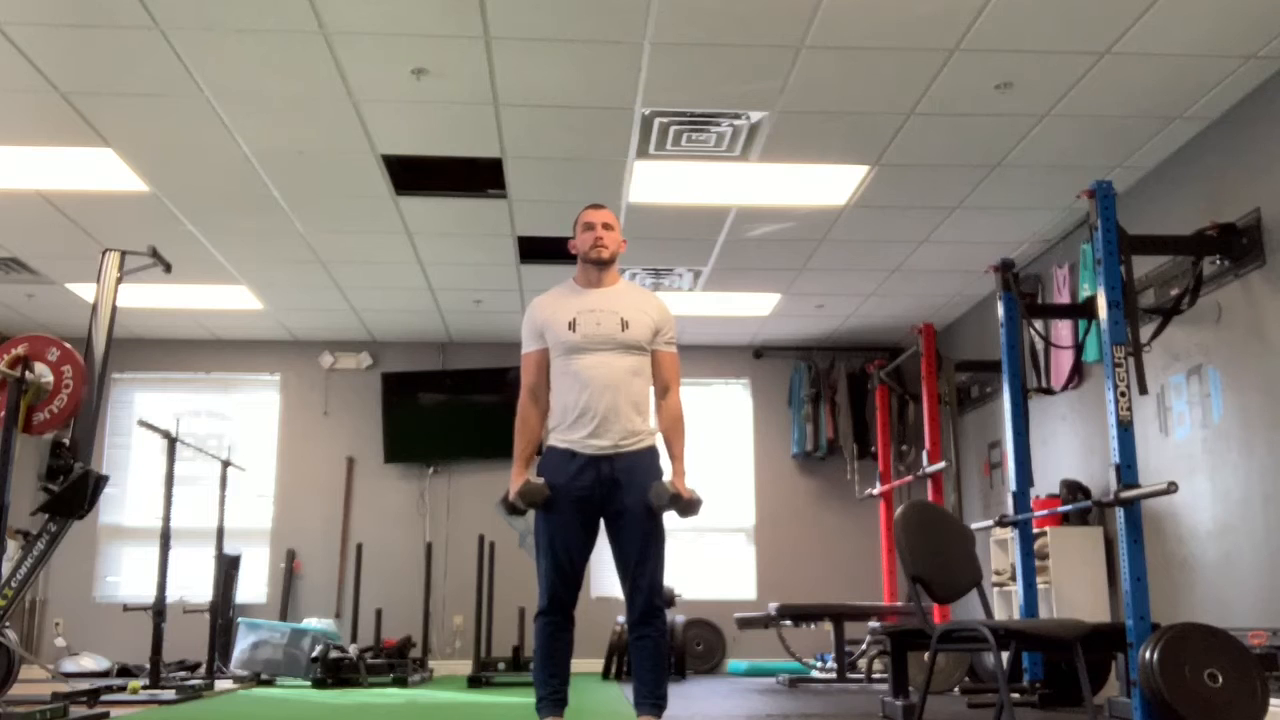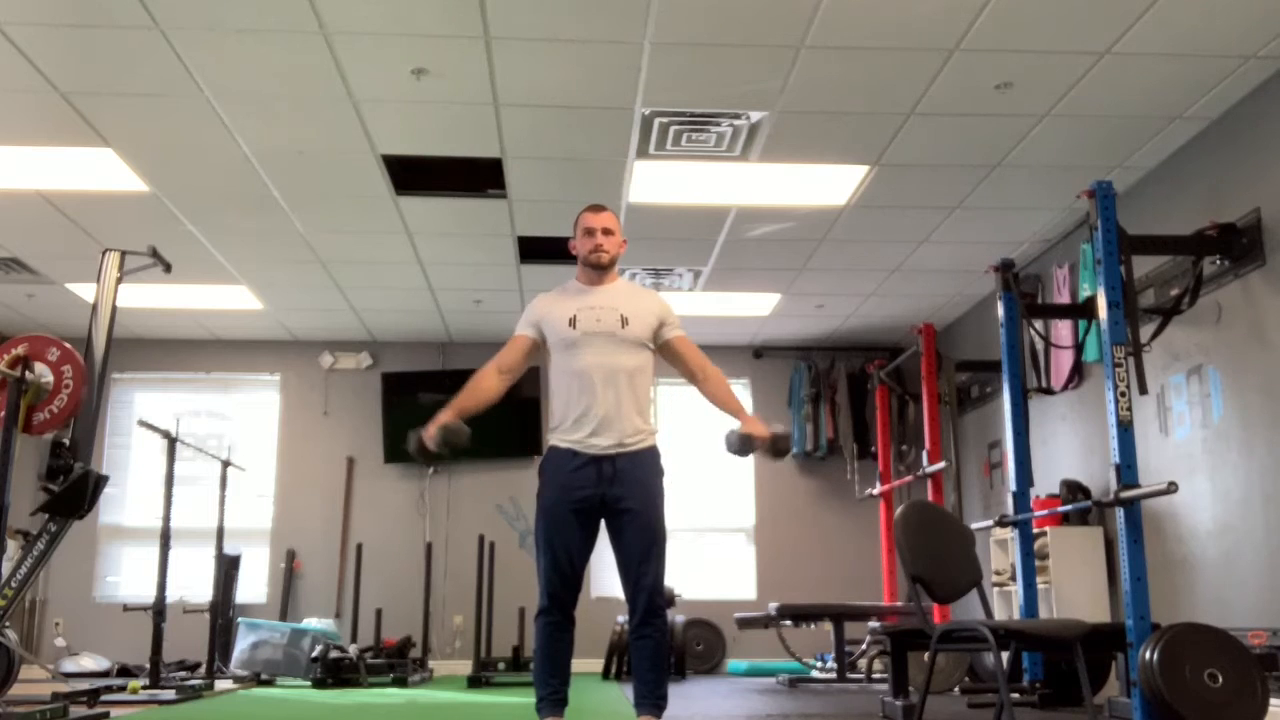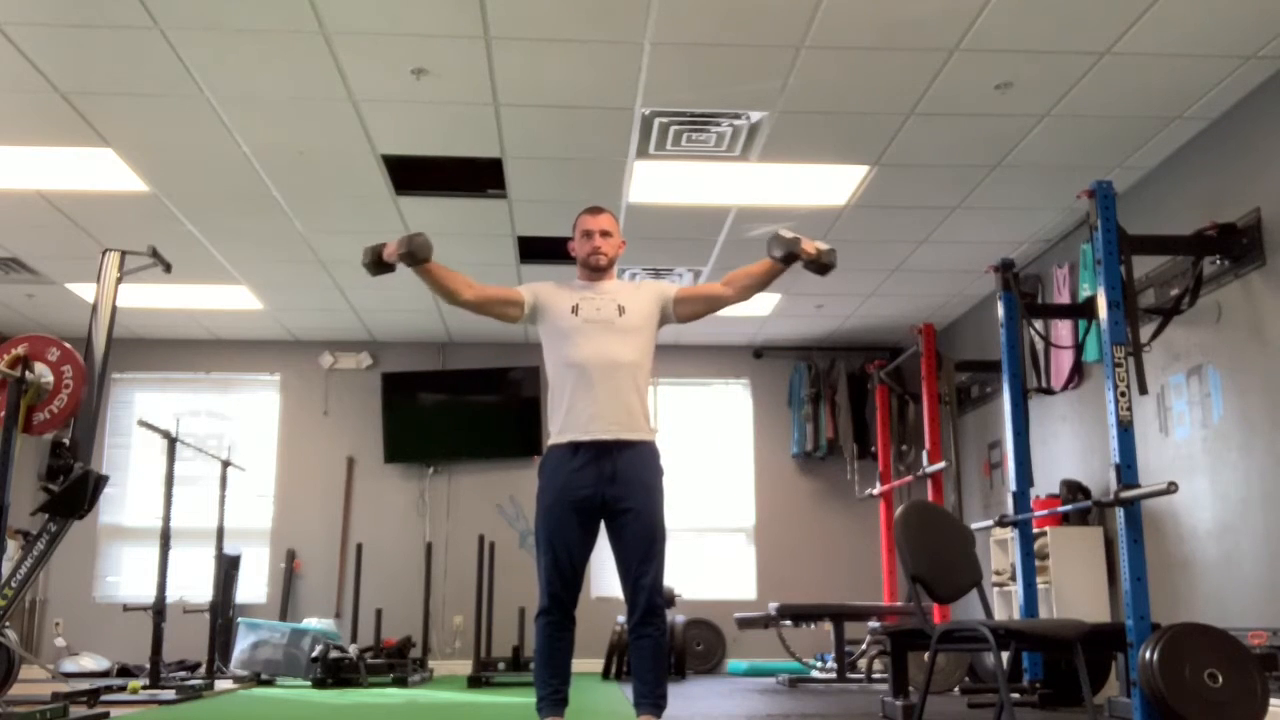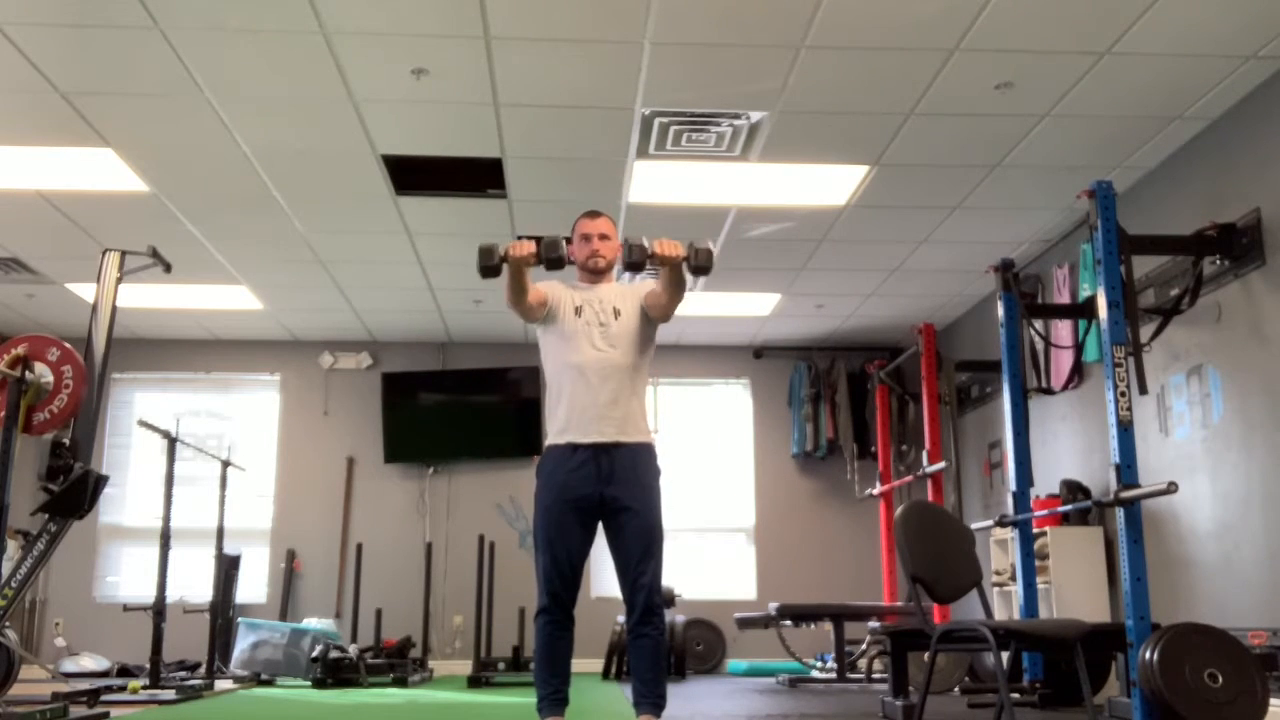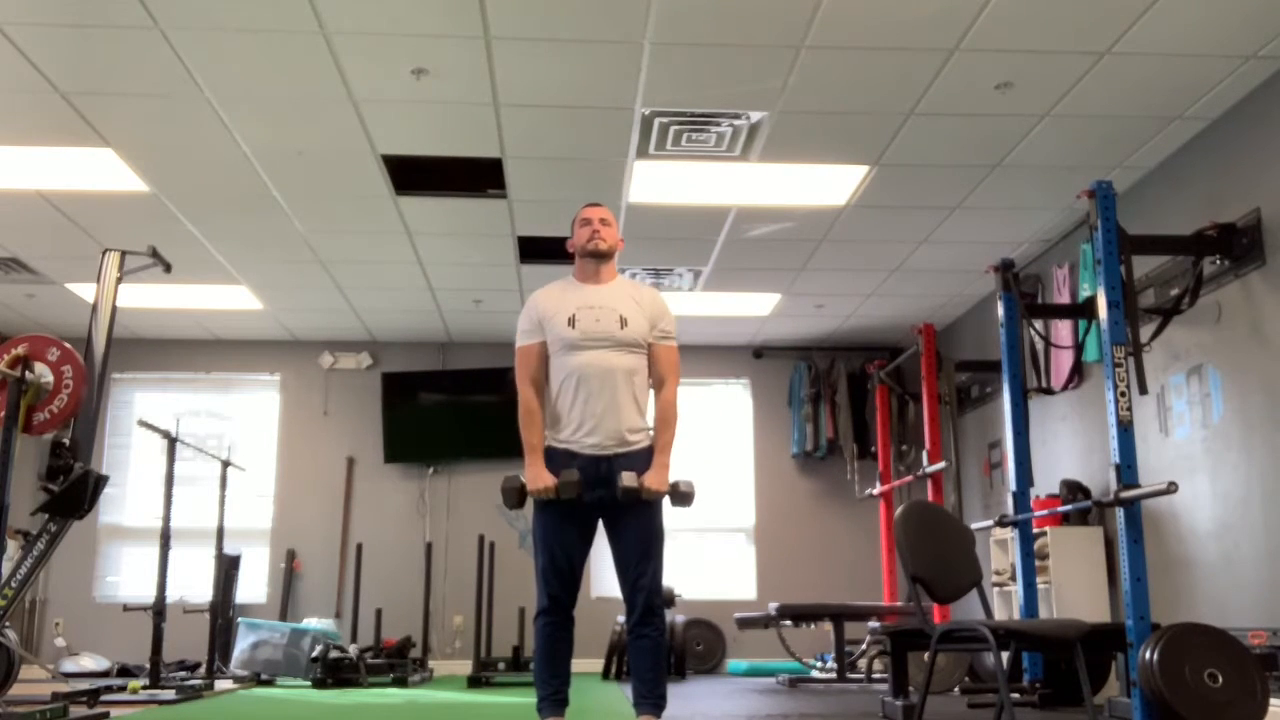
dt=0.7s
person 1, frame 1
left shoulder: (651, 308)
right shoulder: (544, 308)
left elbow: (668, 394)
right elbow: (532, 397)
left wrist: (678, 469)
right wrist: (518, 469)
left hip: (635, 464)
right hip: (565, 464)
left knee: (645, 599)
right knee: (555, 599)
person 1, frame 2
left shoulder: (650, 305)
right shoulder: (546, 306)
left elbow: (699, 369)
right elbow: (499, 371)
left wrist: (745, 417)
right wrist: (449, 416)
left hip: (636, 463)
right hip: (567, 464)
left knee: (647, 598)
right knee: (556, 598)
person 1, frame 3
left shoulder: (649, 296)
right shoulder: (546, 297)
left elbow: (730, 290)
right elbow: (466, 293)
left wrist: (783, 258)
right wrist: (419, 263)
left hip: (634, 459)
right hip: (567, 460)
left knee: (646, 597)
right knee: (556, 599)
person 1, frame 4
left shoulder: (639, 297)
right shoulder: (554, 298)
left elbow: (670, 297)
right elbow: (520, 299)
left wrist: (672, 264)
right wrist: (518, 264)
left hip: (631, 457)
right hip: (565, 458)
left knee: (645, 596)
right knee: (556, 597)
person 1, frame 5
left shoulder: (648, 301)
right shoulder: (543, 303)
left elbow: (665, 387)
right elbow: (529, 389)
left wrist: (660, 463)
right wrist: (534, 462)
left hip: (632, 463)
right hip: (564, 464)
left knee: (645, 599)
right knee: (555, 599)
